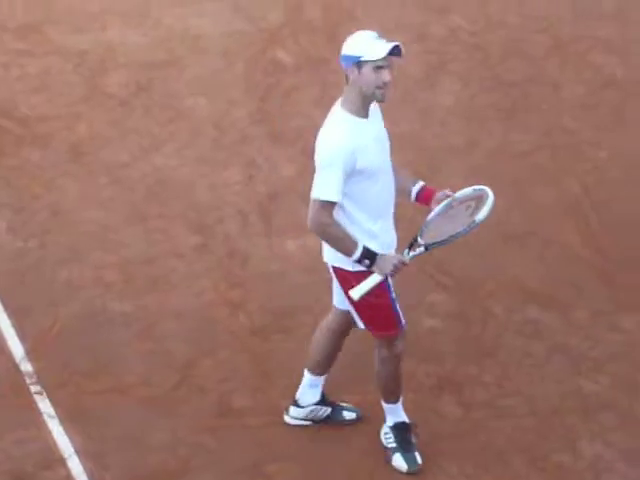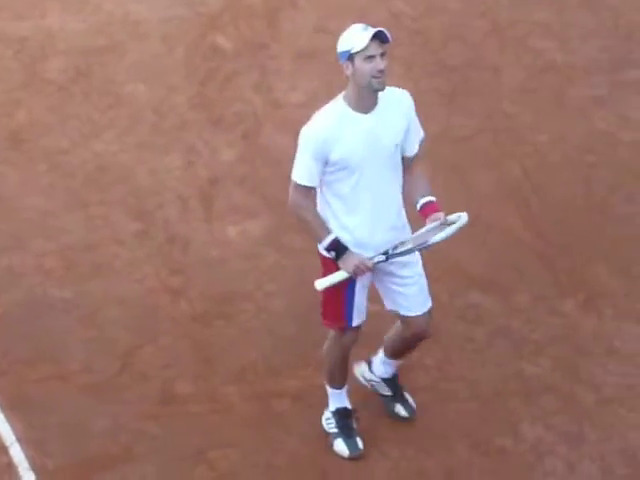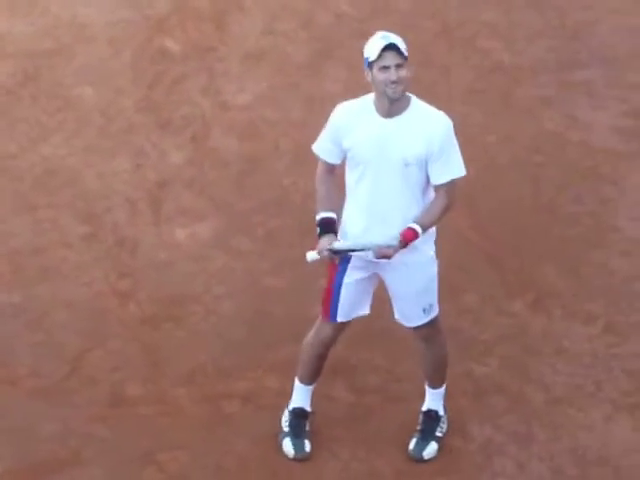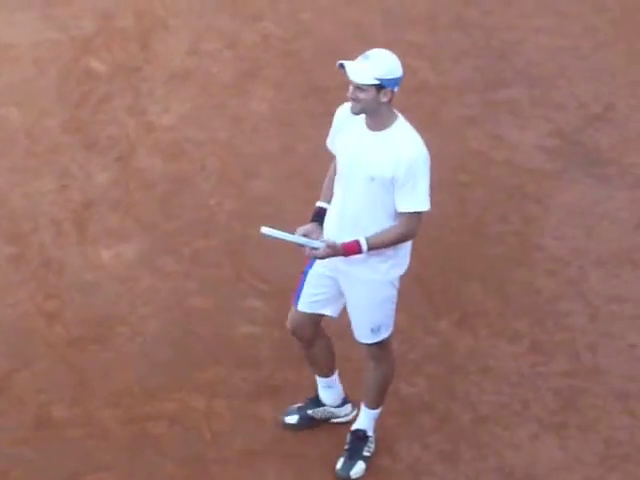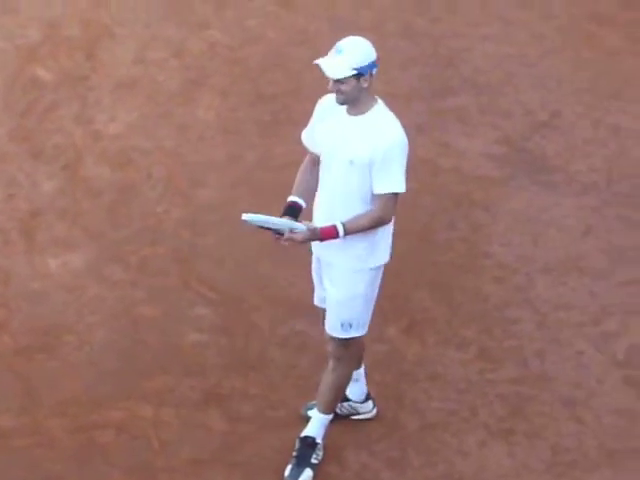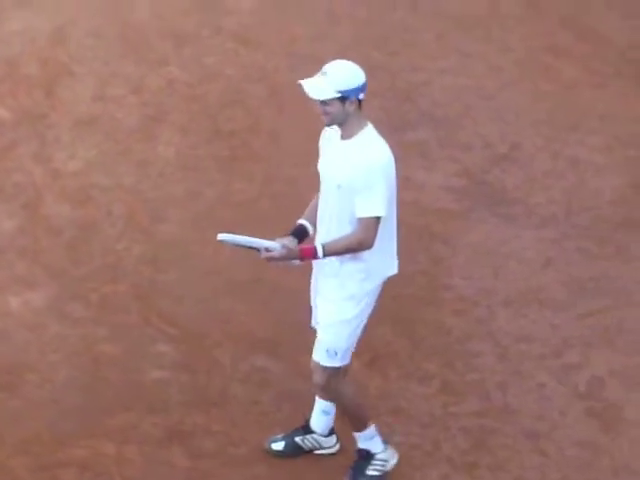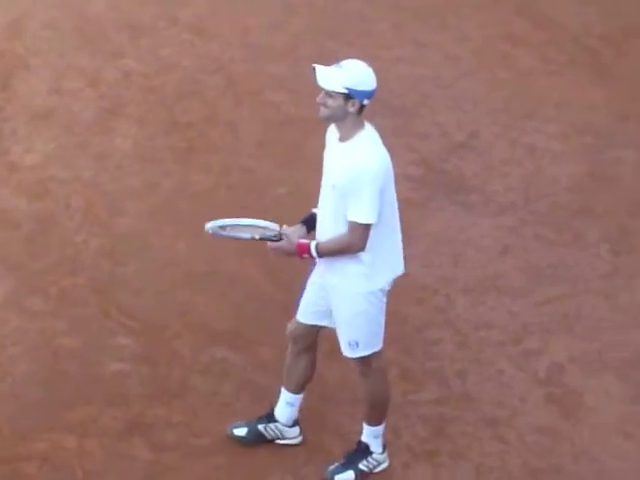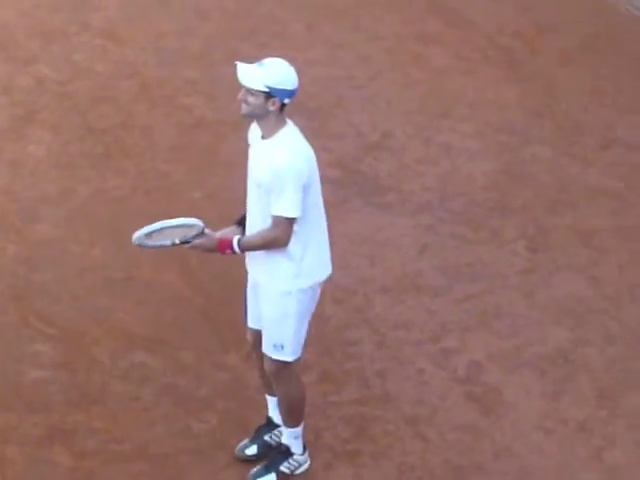
dt=0.4s
person 1, frame 1
left shoulder: (371, 109)
right shoulder: (338, 140)
right elbow: (319, 220)
left wrist: (423, 192)
right wrist: (369, 259)
left hip: (378, 248)
right hip: (358, 258)
left knee: (341, 319)
right knee: (392, 342)
left ankle: (307, 402)
right ankle: (396, 425)
person 1, frame 2
left shoulder: (401, 104)
right shoulder: (322, 129)
right elbow: (300, 197)
left wrist: (428, 206)
right wrist: (339, 250)
left hip: (398, 240)
right hip: (347, 250)
left knee: (419, 324)
right knee: (344, 335)
left ankle: (380, 371)
right ankle: (339, 410)
person 1, frame 3
left shoulder: (435, 126)
right shoulder: (346, 116)
left elbow: (445, 196)
right elbow: (327, 170)
left wrist: (406, 236)
right wrist: (328, 226)
left hip: (411, 251)
right hip: (355, 243)
left knee: (427, 332)
right knee: (326, 331)
left ankle: (434, 412)
right ankle: (297, 411)
person 1, frame 4
left shoulder: (409, 152)
right shoulder: (345, 117)
left elbow: (408, 226)
left wrist: (348, 248)
right wrist: (318, 217)
left hip: (375, 265)
right hip: (332, 250)
left knee: (375, 347)
right knee: (301, 325)
left ankle: (363, 430)
right ankle: (331, 398)
person 1, frame 5
left shoulder: (388, 136)
right shoulder: (326, 108)
left elbow: (382, 213)
left wrist: (320, 232)
right wrist: (292, 210)
left hip: (358, 255)
right hip: (326, 243)
left knee: (338, 346)
right knee: (344, 332)
left ankle: (312, 437)
right ankle: (357, 397)
person 1, frame 6
left shoulder: (373, 158)
right shoulder: (330, 138)
left elbow: (365, 238)
left wrist: (303, 252)
right wrist: (298, 233)
left hip: (354, 280)
right hip: (330, 269)
left knee: (327, 375)
right knee: (327, 350)
right ankle: (320, 431)
person 1, frame 7
left shoulder: (366, 162)
right shoulder: (336, 135)
left elbow: (355, 240)
left wrist: (300, 249)
right wrist: (308, 223)
left hip: (359, 276)
right hip: (332, 267)
left knee: (366, 362)
right knee: (300, 336)
right ankle: (283, 422)
person 1, frame 8
left shoulder: (289, 157)
right shoulder: (259, 134)
left elbow: (279, 236)
left wrist: (224, 244)
right wrist: (241, 224)
left hip: (290, 276)
right hip: (264, 267)
left knee: (279, 365)
right knee: (260, 348)
right ankle: (276, 423)
